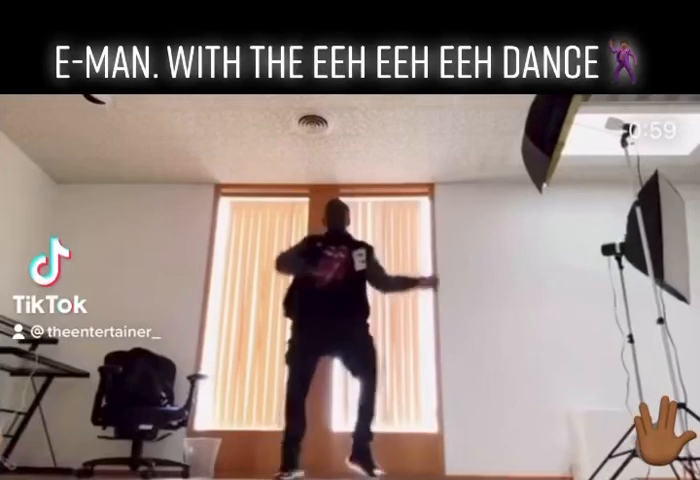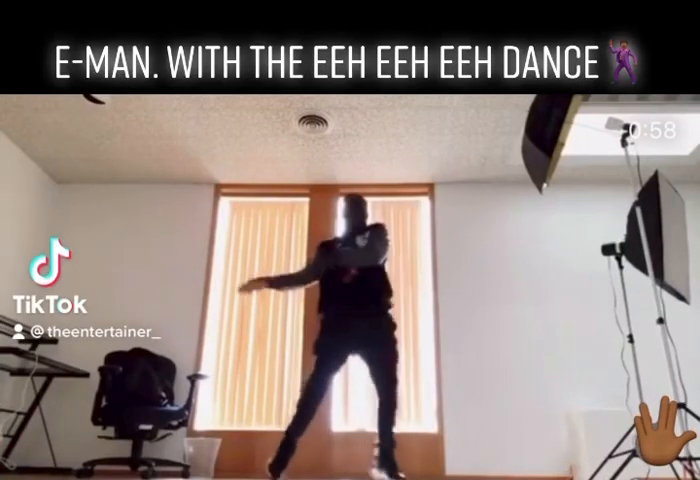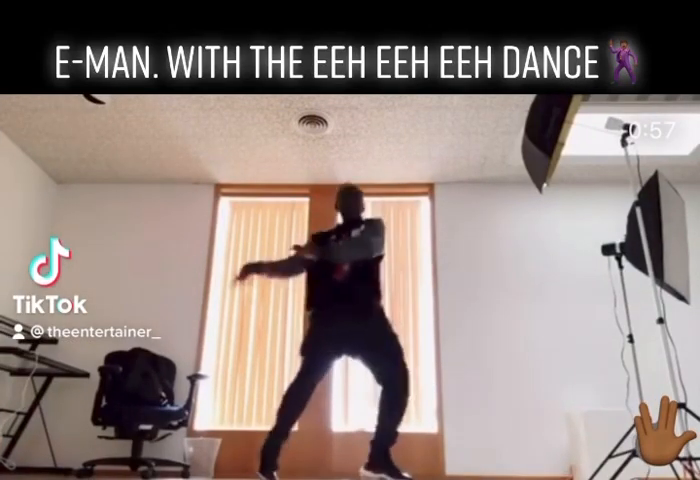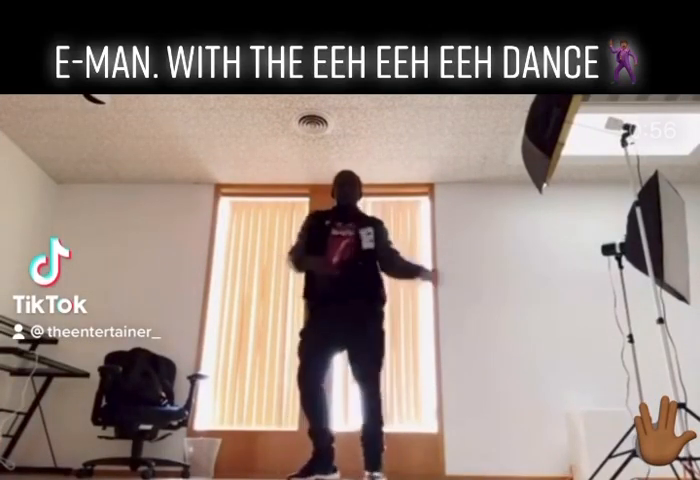
dt=1s
person 1, frame 1
left shoulder: (362, 249)
right shoulder: (310, 245)
left elbow: (383, 282)
right elbow: (283, 262)
left wrist: (418, 282)
right wrist: (308, 269)
left hip: (349, 324)
right hip: (313, 324)
left knee: (368, 376)
right knee: (298, 384)
left ankle: (361, 450)
person 1, frame 2
left shoulder: (376, 233)
right shoulder: (328, 246)
left elbow: (373, 255)
right elbow: (306, 276)
left wrist: (334, 257)
right wrist: (269, 282)
left hip: (373, 319)
right hip: (338, 319)
left knee: (387, 383)
right knee: (320, 380)
right ankle: (287, 447)
person 1, frame 3
left shoulder: (373, 228)
right shoulder: (322, 240)
left elbow: (367, 249)
right elbow: (289, 267)
left wrist: (321, 253)
right wrist: (256, 267)
left hip: (367, 317)
right hip: (329, 318)
left knee: (396, 378)
right knee: (307, 380)
right ankle: (271, 453)
person 1, frame 4
left shoulder: (373, 227)
right shoulder: (315, 222)
left elbow: (392, 263)
right elbow: (296, 256)
left wrist: (418, 271)
right wrist: (314, 263)
left hip: (362, 313)
right hip: (323, 312)
left knee: (368, 382)
right knee: (309, 379)
